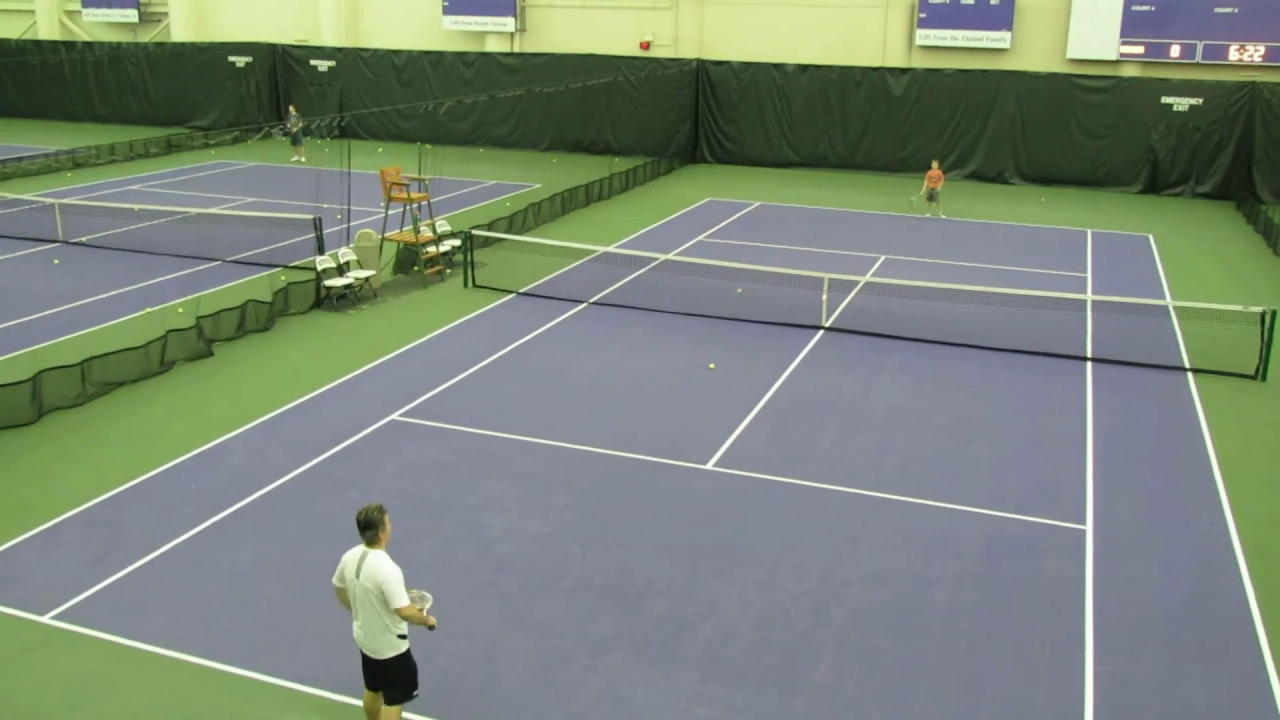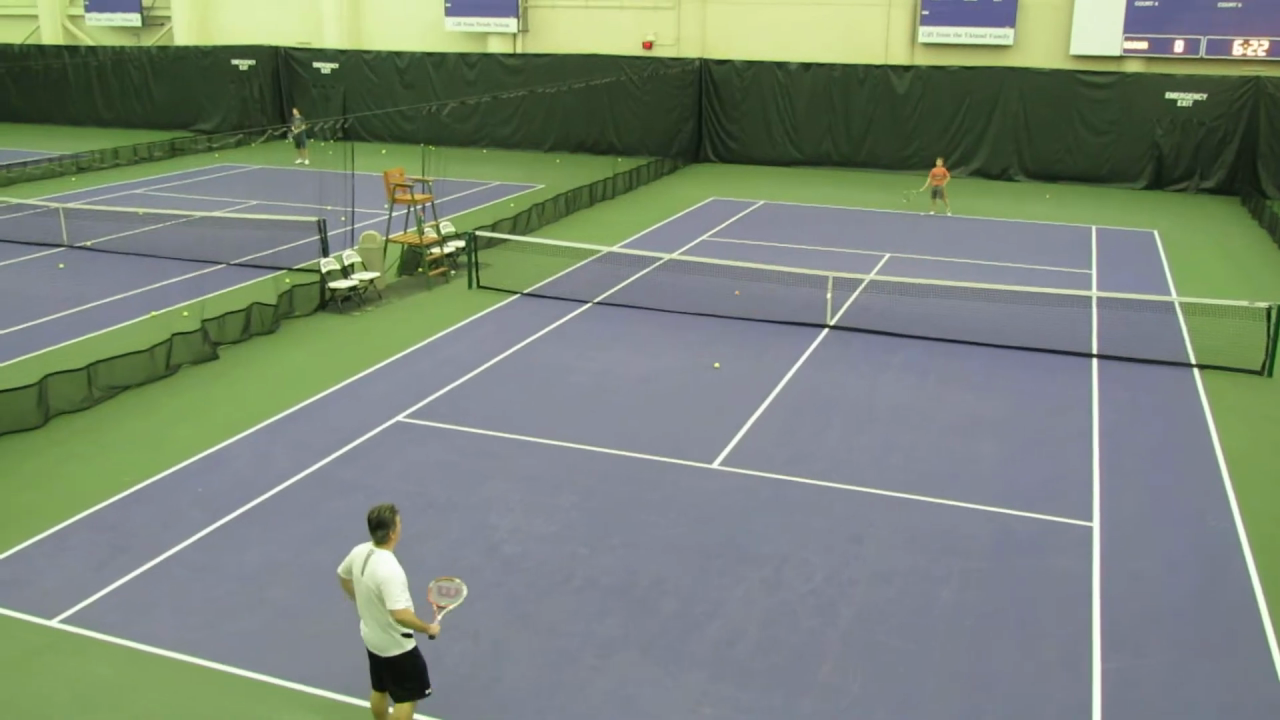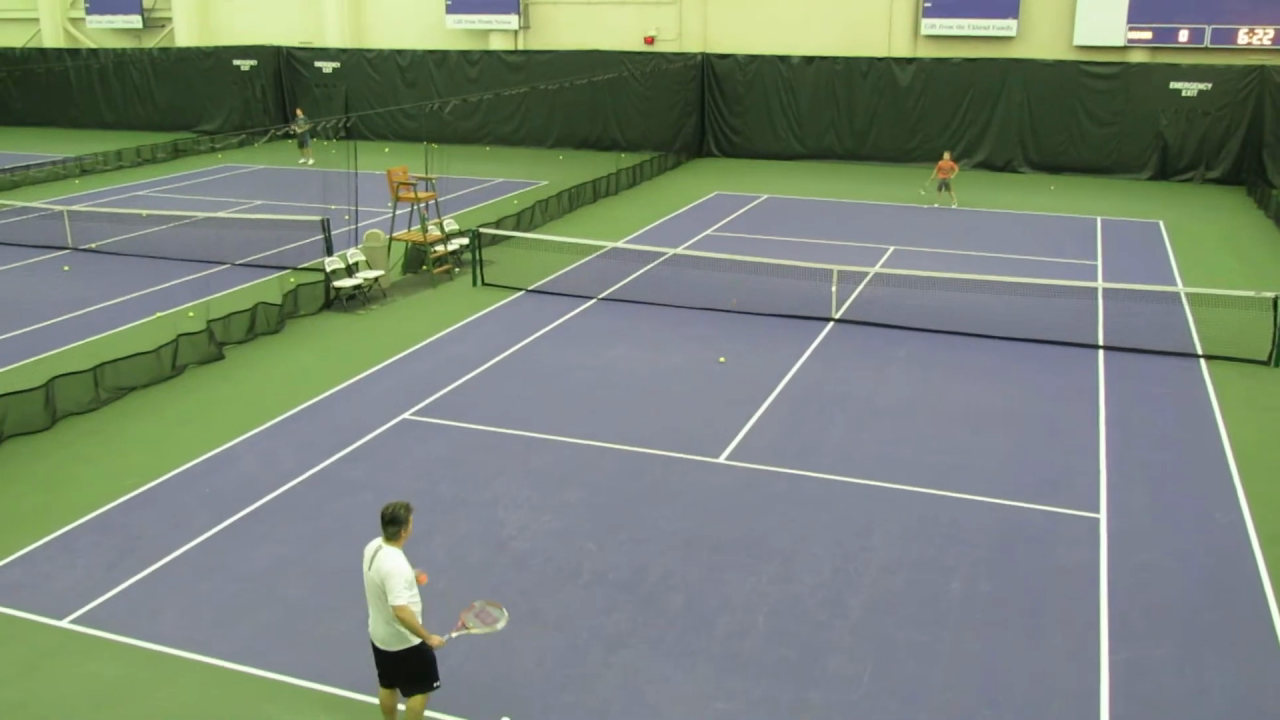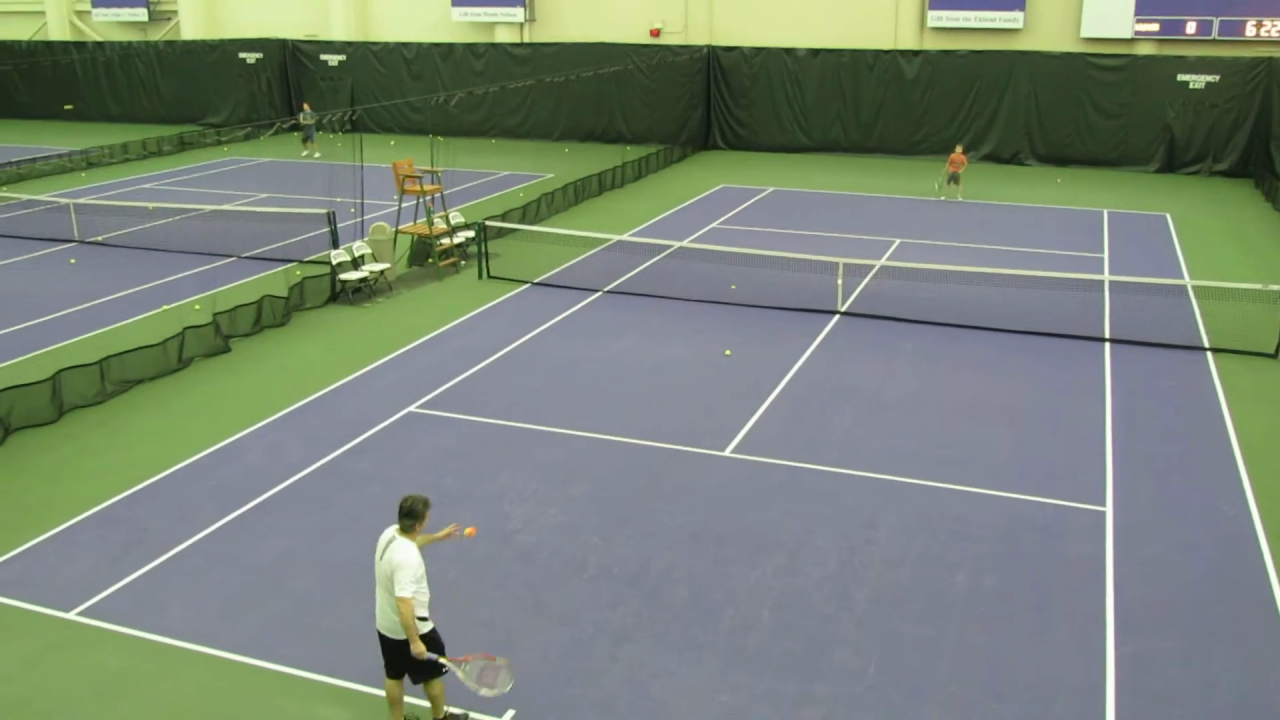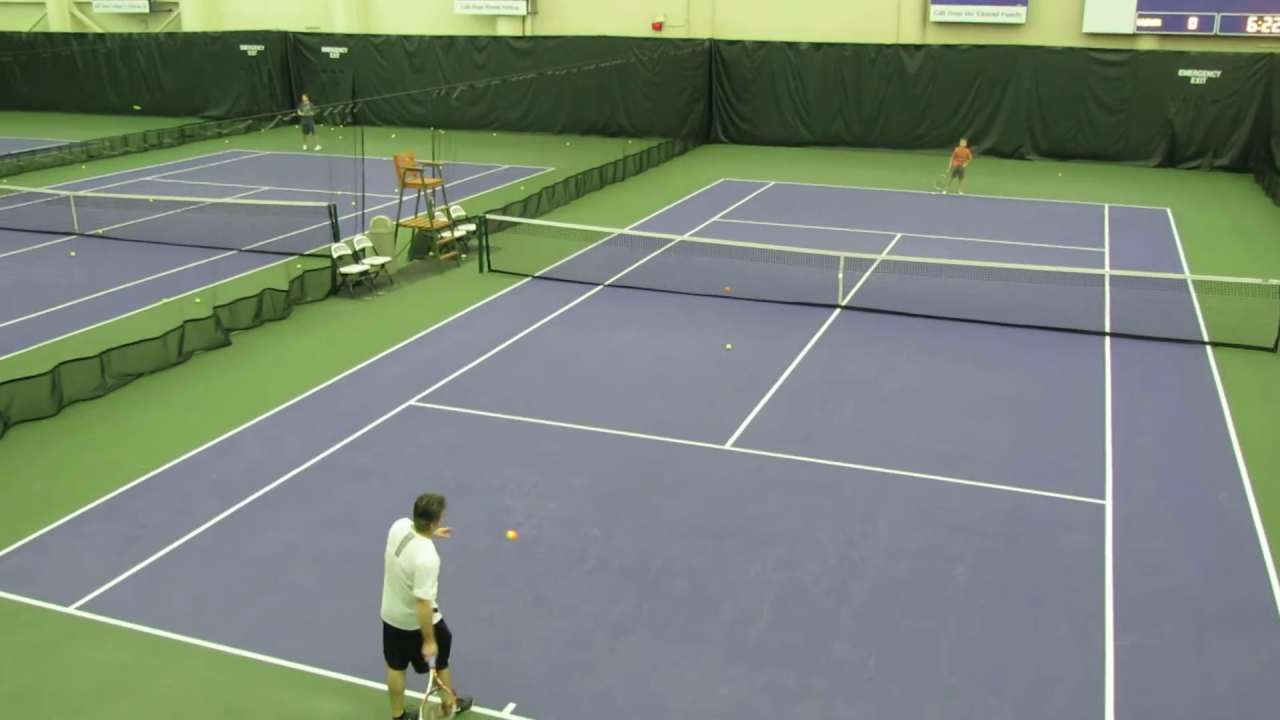
dt=0.2s
person 1, frame 1
left shoulder: (351, 557)
right shoulder: (387, 569)
left elbow: (340, 590)
right elbow: (405, 612)
right wrist: (427, 619)
left hip: (365, 639)
right hip: (390, 647)
left knee: (373, 689)
right knee: (396, 700)
person 1, frame 2
left shoulder: (359, 552)
right shoulder: (389, 570)
left elbow: (344, 578)
right elbow: (400, 615)
right wrist: (428, 628)
left hip: (372, 639)
right hip: (397, 645)
left knee: (379, 689)
right knee: (408, 698)
person 1, frame 3
left shoulder: (374, 546)
right shoulder: (396, 566)
right elbow: (401, 612)
right wrist: (427, 637)
left hip: (379, 635)
right hip: (404, 641)
left knee: (387, 685)
right knee: (419, 691)
person 1, frame 4
left shoulder: (390, 533)
right shoulder: (408, 559)
right elbow: (404, 603)
left wrist: (437, 537)
right wrist: (415, 641)
left hip: (385, 625)
right hip: (409, 627)
left knee: (394, 676)
right knee: (434, 674)
person 1, frame 5
left shoulder: (400, 526)
right shoulder: (426, 559)
right elbow: (423, 603)
left wrist: (433, 535)
right wrist: (429, 640)
left hip: (390, 615)
right hip: (419, 621)
left knee: (396, 666)
right knee: (440, 664)
